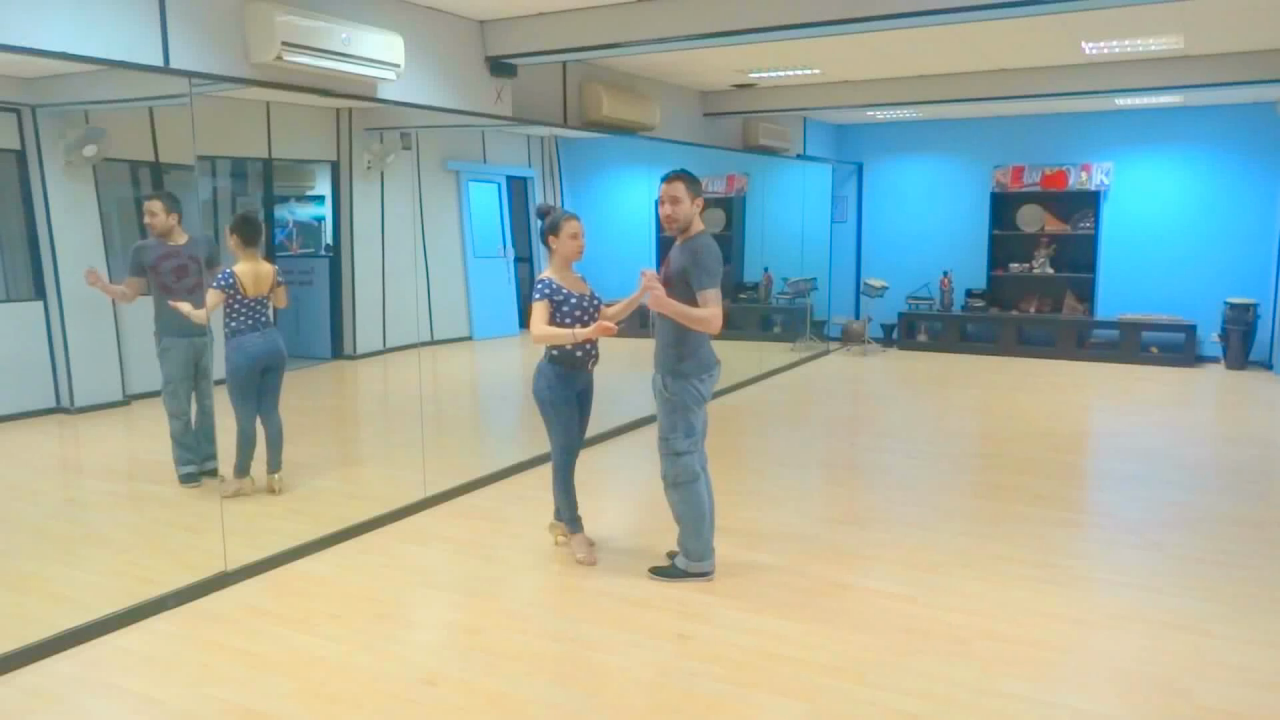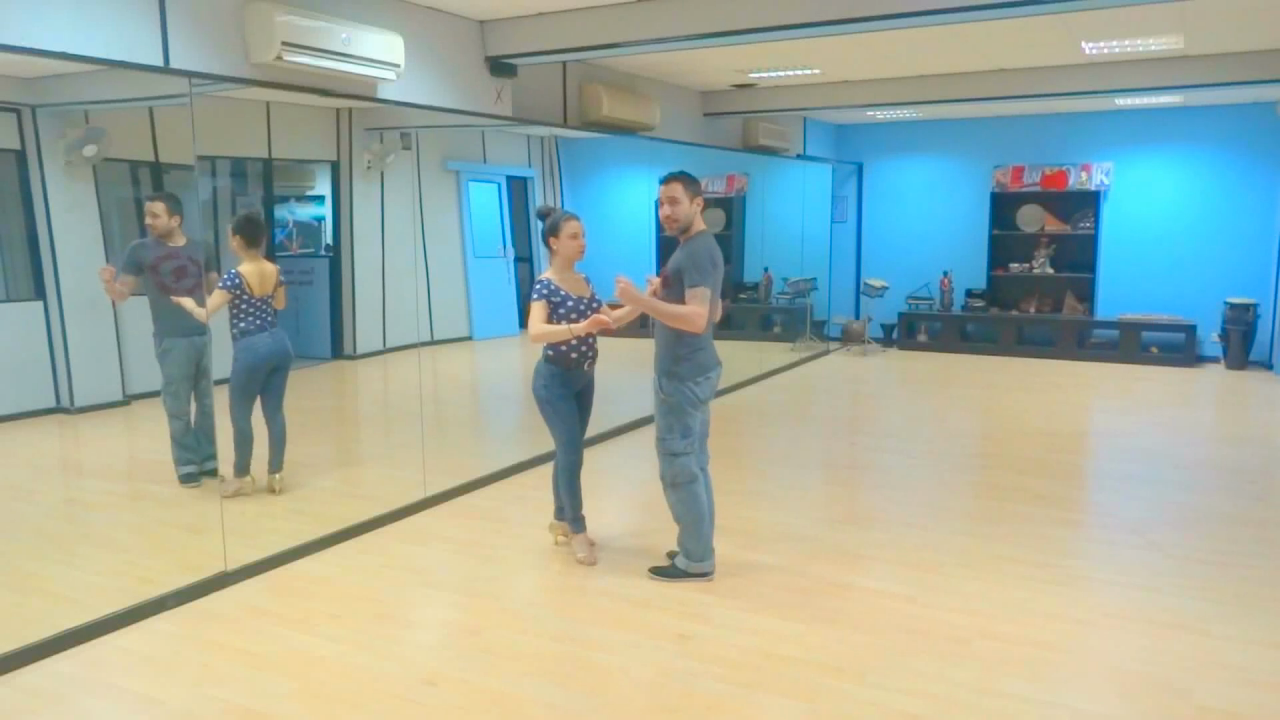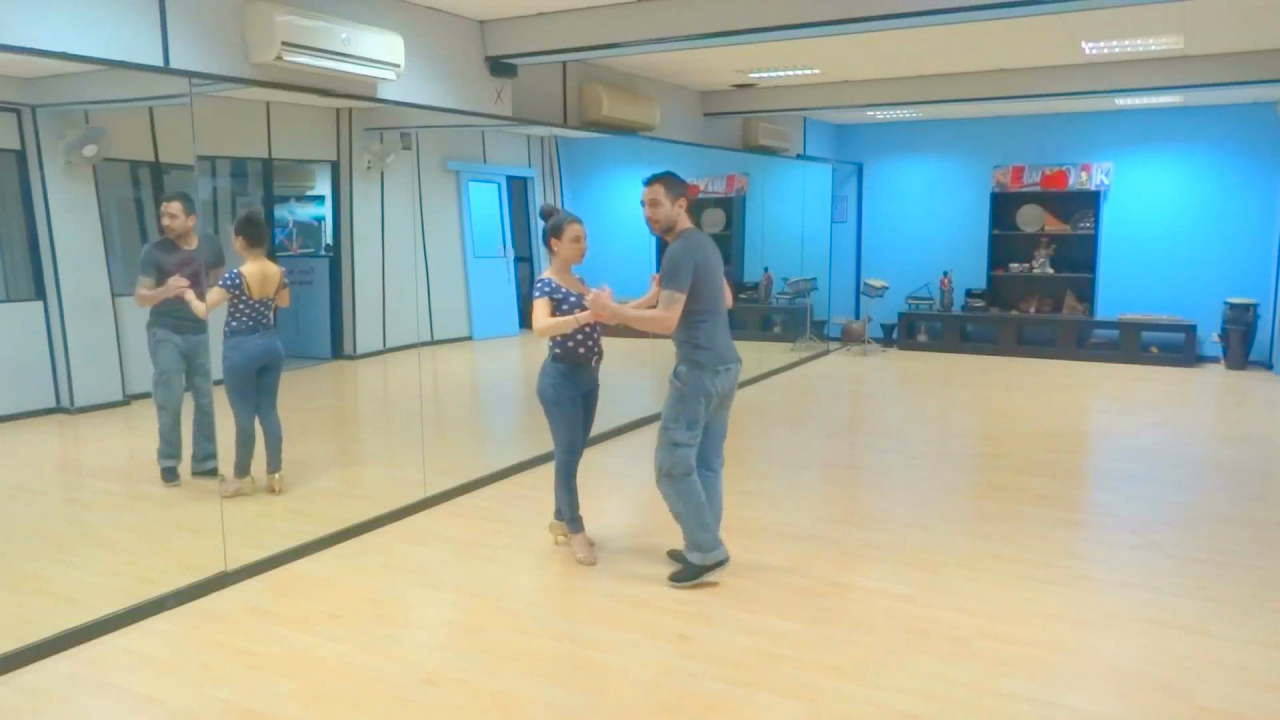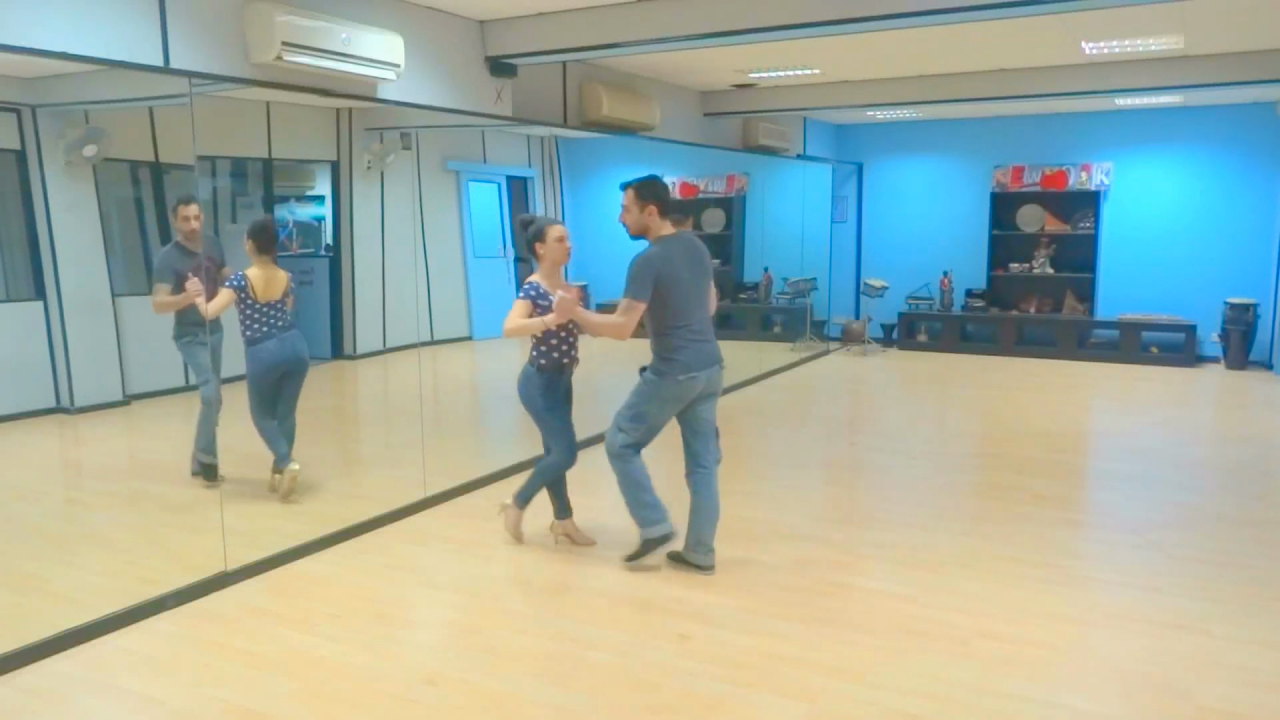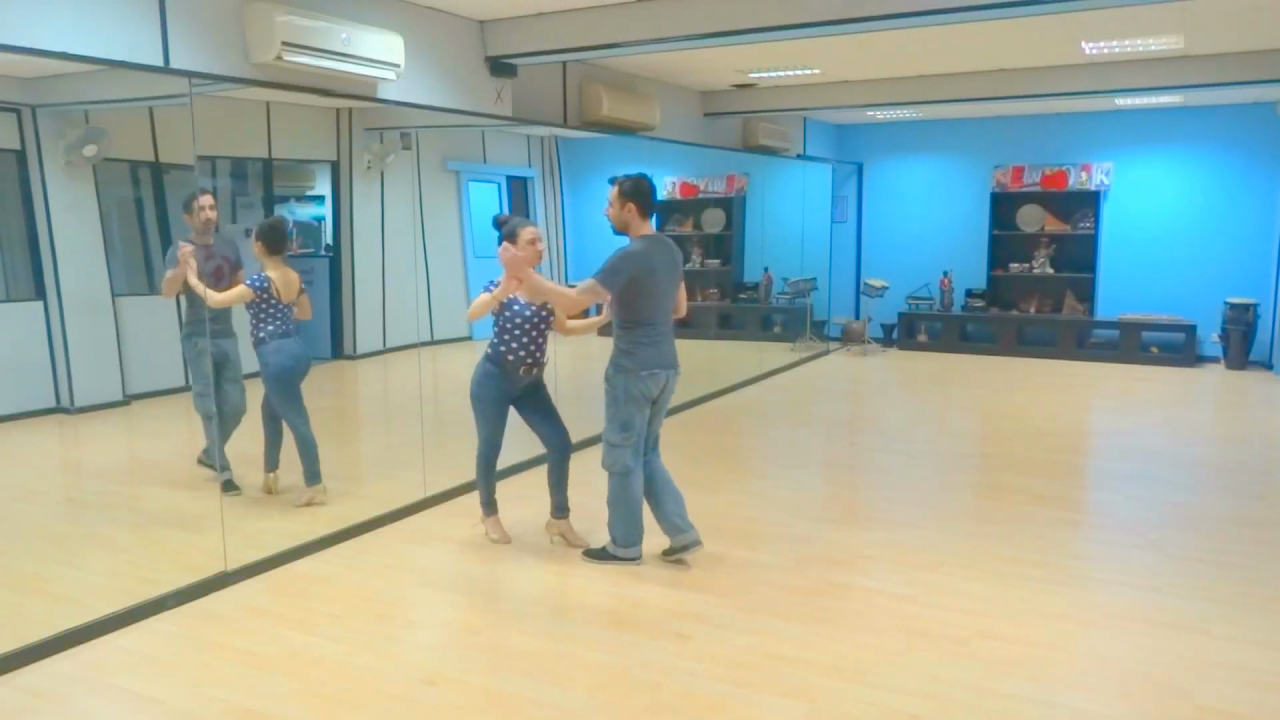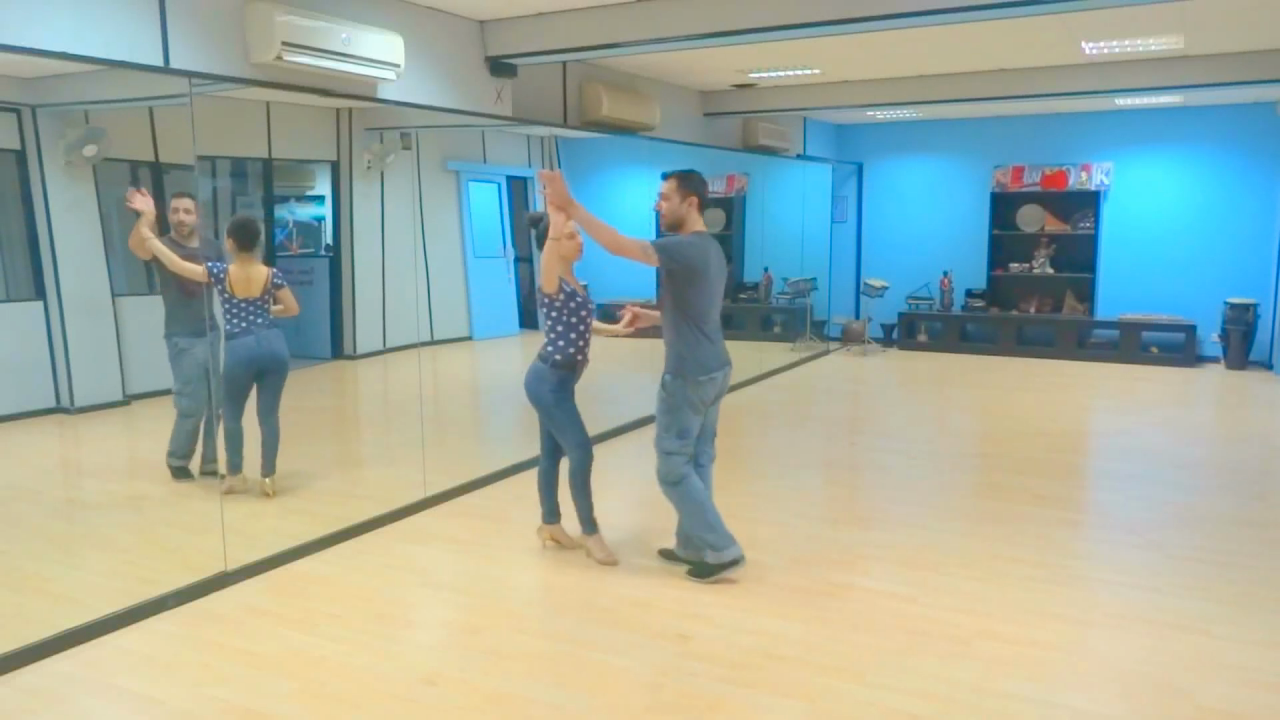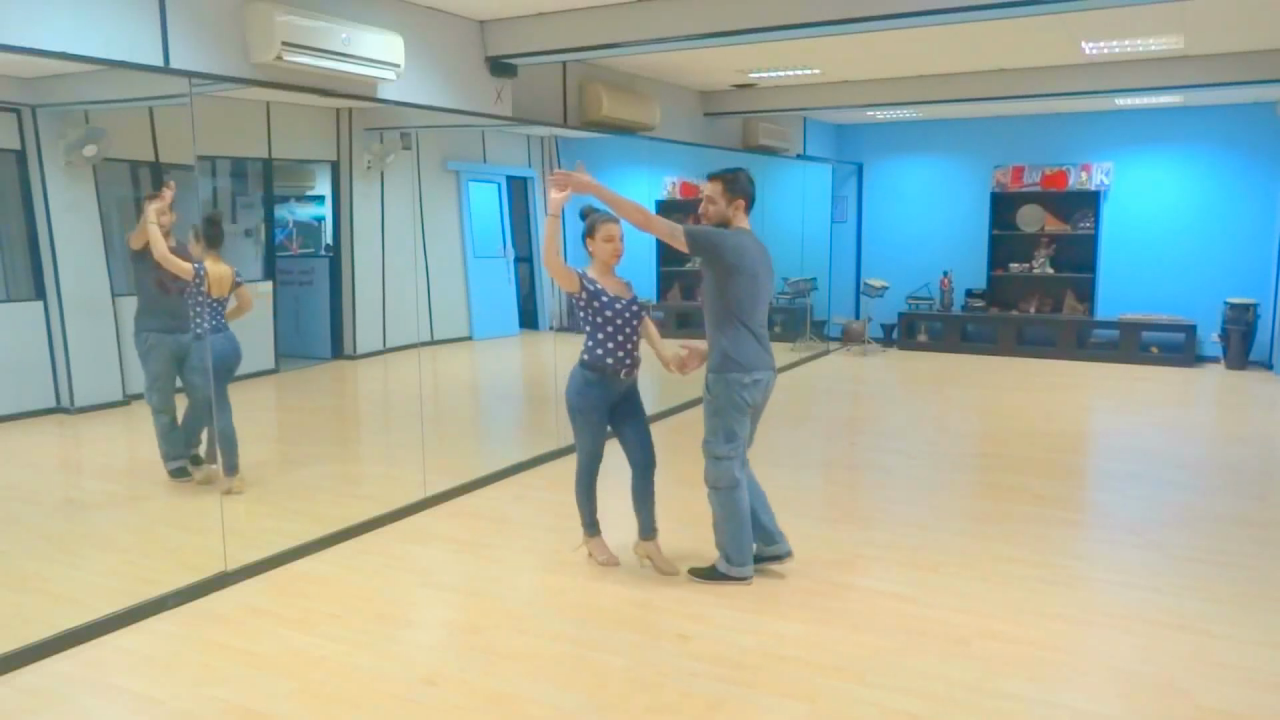
dt=0.7s
person 1, frame 1
left shoulder: (701, 250)
right shoulder: (678, 245)
left elbow: (713, 320)
left wrist: (667, 304)
right wrist: (655, 289)
left hip: (685, 375)
right hip: (675, 371)
left knee: (679, 467)
right knee: (690, 463)
left ankle: (696, 560)
right ankle: (696, 548)
person 1, frame 2
left shoulder: (697, 251)
right shoulder: (694, 248)
left elbow: (697, 318)
right elbow: (714, 312)
left wrist: (639, 300)
right wrist: (665, 295)
left hip: (682, 376)
right hip: (694, 371)
left knee: (678, 468)
right knee: (693, 464)
left ankle: (697, 561)
right ankle: (696, 549)
person 1, frame 3
left shoulder: (680, 251)
right shoulder: (703, 243)
left elbow: (666, 321)
left wrist: (611, 309)
left hip: (700, 369)
right hip: (724, 365)
left knee: (673, 463)
right knee: (708, 462)
left ankle: (706, 551)
right ankle: (702, 548)
person 1, frame 4
left shoulder: (648, 261)
right shoulder: (698, 248)
left elbow: (621, 328)
left wrist: (574, 312)
left hip: (672, 374)
right hip: (710, 369)
left knee: (620, 444)
right knee: (703, 461)
left ankle: (655, 526)
right ankle: (700, 551)
person 1, frame 5
left shoulder: (630, 257)
right shoulder: (671, 251)
left elbow: (573, 302)
left wrist: (525, 275)
left hip: (633, 372)
right hip: (665, 368)
left knee: (623, 461)
right knee: (647, 456)
left ankle: (625, 546)
right ankle: (682, 533)
person 1, frame 6
left shoulder: (686, 249)
right shoulder: (709, 250)
left elbow: (618, 246)
left wrist: (569, 205)
right wrist: (654, 317)
left hip: (689, 375)
right hip: (712, 369)
left knee: (674, 470)
right knee: (695, 463)
left ankle: (723, 551)
right ankle: (692, 547)
person 1, frame 7
left shoulder: (721, 243)
right shoulder: (757, 251)
left elbow: (648, 222)
left wrist: (591, 187)
right wrist: (706, 354)
left hip: (733, 377)
right hip: (758, 372)
left knee: (724, 472)
right knee: (733, 464)
left ankle: (735, 564)
right ankle: (771, 543)
person 2, frame 1
left shoulder: (580, 280)
right shoulder: (546, 285)
left elbow: (606, 317)
right elbow: (538, 332)
left wrist: (639, 294)
right wrist: (585, 333)
left hip: (583, 378)
right hip: (556, 379)
left knee: (571, 453)
right knee: (565, 455)
left ankle: (560, 521)
right ankle: (574, 530)
person 2, frame 2
left shoulder: (584, 281)
right shoulder: (545, 286)
left elbow: (611, 320)
right elbow: (535, 332)
right wrist: (580, 328)
left hip: (583, 378)
right hip: (554, 379)
left knee: (569, 452)
right knee: (571, 453)
left ankle: (561, 520)
right ankle: (576, 529)
person 2, frame 3
left shoulder: (579, 282)
right shoulder: (546, 285)
right elbow: (540, 327)
left wrist: (652, 296)
right wrist: (585, 315)
left hip: (587, 377)
right hip: (560, 378)
left knee: (573, 453)
right knee: (567, 455)
left ankle: (562, 521)
right ankle: (574, 531)
person 2, frame 4
left shoulder: (564, 286)
right shoulder: (533, 289)
right elbow: (510, 328)
right wrist: (552, 319)
left hip: (562, 380)
right hip: (541, 382)
left knee: (558, 452)
right knee: (565, 454)
left ankle: (563, 520)
right ankle: (516, 505)
person 2, frame 5
right shoulder: (499, 286)
left elbow: (564, 327)
right elbow: (473, 313)
left wrist: (602, 319)
right wrist: (501, 294)
left hip: (530, 382)
right hip: (494, 379)
left knee: (560, 445)
right knee: (490, 448)
left ankle: (559, 519)
right ankle: (489, 514)
person 2, frame 6
left shoulder: (572, 283)
right shoulder: (552, 284)
right elbow: (547, 263)
left wrist: (613, 329)
right wrist: (555, 227)
left hip: (560, 380)
right hip: (549, 381)
left knee: (553, 452)
right knee: (582, 454)
left ankle: (550, 524)
right ankle: (591, 533)
person 2, frame 7
left shoulder: (626, 286)
right shoulder: (582, 284)
left elbow: (641, 322)
right elbow: (551, 262)
left wrist: (662, 351)
right wrist: (554, 211)
left hip: (625, 387)
right hip: (591, 385)
left knee: (644, 462)
right knee: (590, 463)
left ankle: (647, 542)
right ankle: (592, 536)
person 3, frame 1
left shoulder: (204, 245)
right shoulder: (143, 251)
right elbow: (130, 294)
right wrist: (101, 284)
left hip: (203, 335)
right hip: (171, 339)
left knee: (206, 400)
right knee: (178, 405)
left ankle: (207, 460)
right ankle: (187, 465)
person 3, frame 2
left shoulder: (203, 248)
right shoulder: (140, 250)
left elbow: (215, 289)
right elbow: (121, 295)
right wrist: (108, 283)
left hip: (202, 335)
right hip: (171, 339)
left knee: (205, 401)
right knee: (178, 405)
left ankle: (206, 460)
right ankle: (186, 465)
person 3, frame 3
left shoulder: (211, 246)
right shoulder: (154, 252)
left elbow: (220, 281)
right elbow: (140, 298)
right wrist: (164, 291)
left hip: (198, 333)
right hip: (165, 333)
left knee: (204, 399)
right knee: (168, 399)
left ankle: (205, 461)
right ankle: (168, 460)
person 3, frame 4
left shoulder: (213, 245)
right shoulder: (168, 257)
right elbow: (158, 305)
right wrist: (187, 297)
left hip: (215, 332)
right hip: (191, 337)
left knee: (211, 396)
right knee: (212, 394)
left ankle: (202, 460)
right ankle: (205, 456)
person 3, frame 5
left shoulder: (229, 247)
right shoulder: (180, 250)
left elbow: (241, 286)
right elbow: (167, 291)
right wrist: (182, 267)
left hip: (227, 336)
right hip: (198, 339)
left knee: (235, 406)
right knee: (209, 408)
left ankle: (210, 454)
right ankle: (223, 472)
person 3, frame 6
left shoulder: (212, 248)
right shoulder: (161, 248)
right elbow: (136, 246)
right wrist: (147, 217)
left hip: (212, 335)
right hip: (183, 339)
left knee: (215, 403)
right knee: (191, 405)
left ankle: (209, 463)
right ankle: (177, 460)
person 3, frame 7
left shoulder: (187, 252)
right shoulder: (140, 246)
right elbow: (142, 229)
right wrist: (151, 208)
left hip: (187, 334)
right hip: (153, 336)
left knee: (204, 395)
right knee: (162, 402)
left ankle: (188, 446)
right ankle: (174, 460)
person 4, frame 1
left shoulder: (229, 276)
right shoulder: (273, 271)
left elbow: (203, 317)
left wrist: (184, 308)
left hip: (244, 349)
right hip: (273, 344)
left knee: (246, 417)
right knee: (271, 412)
left ankle: (242, 478)
right ankle: (275, 475)
person 4, frame 2
left shoulder: (235, 277)
right shoulder: (275, 271)
left elbow: (205, 314)
left wrist: (187, 304)
left hip: (252, 349)
right hip: (280, 344)
left knee: (240, 416)
right knee: (274, 412)
left ankle: (242, 477)
right ankle: (275, 474)
person 4, frame 3
left shoulder: (235, 277)
right shoulder: (278, 273)
left elbow: (203, 311)
left wrist: (190, 296)
left hip: (241, 349)
right hip: (270, 345)
left knee: (244, 416)
right knee: (269, 412)
left ankle: (242, 477)
right ankle: (275, 475)
person 4, frame 4
left shoulder: (241, 280)
right shoulder: (287, 279)
left elbow: (209, 312)
left wrist: (197, 296)
left hip: (262, 354)
right hip: (295, 347)
left knee: (262, 416)
right knee: (286, 414)
left ankle: (290, 465)
right ankle: (278, 473)
person 4, frame 5
left shoulder: (261, 281)
right shoulder: (295, 278)
left elbow: (217, 301)
left wrist: (193, 279)
left hip: (277, 356)
right hip: (297, 350)
left knee: (297, 420)
right knee: (270, 410)
left ankle: (315, 486)
right ankle: (271, 473)
person 4, frame 6
left shoulder: (221, 273)
right shoulder: (272, 276)
left elbow: (174, 263)
right elbow: (293, 310)
left wrist: (146, 231)
left hip: (239, 349)
right hip: (273, 345)
left knee: (231, 414)
right knee: (269, 415)
left ankle: (234, 476)
right ankle: (268, 478)
person 4, frame 7
left shoulder: (199, 272)
right shoulder: (231, 272)
left elbow: (162, 255)
right elbow: (246, 305)
left wrist: (151, 217)
left hip: (209, 347)
right hip: (229, 344)
left knee: (219, 411)
right knee: (214, 407)
left ankle: (233, 476)
right ankle: (212, 462)
